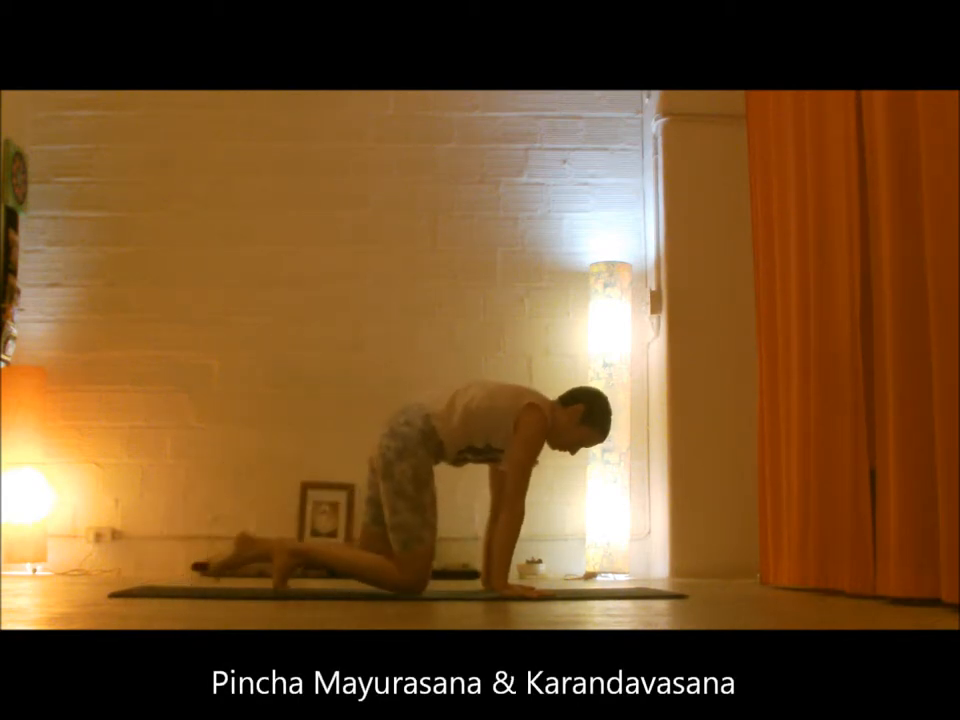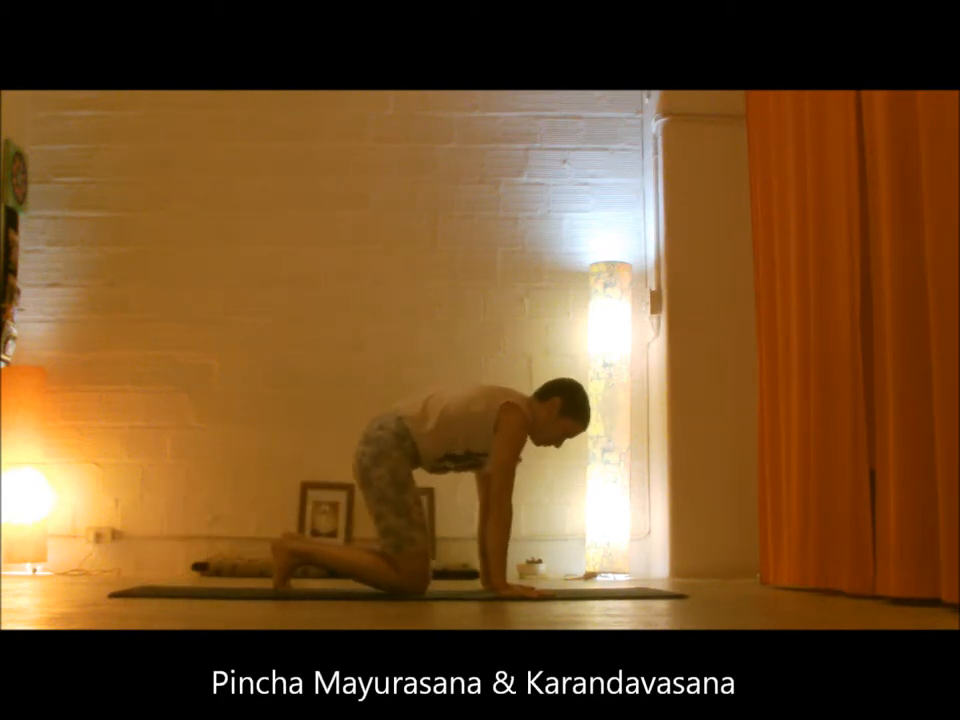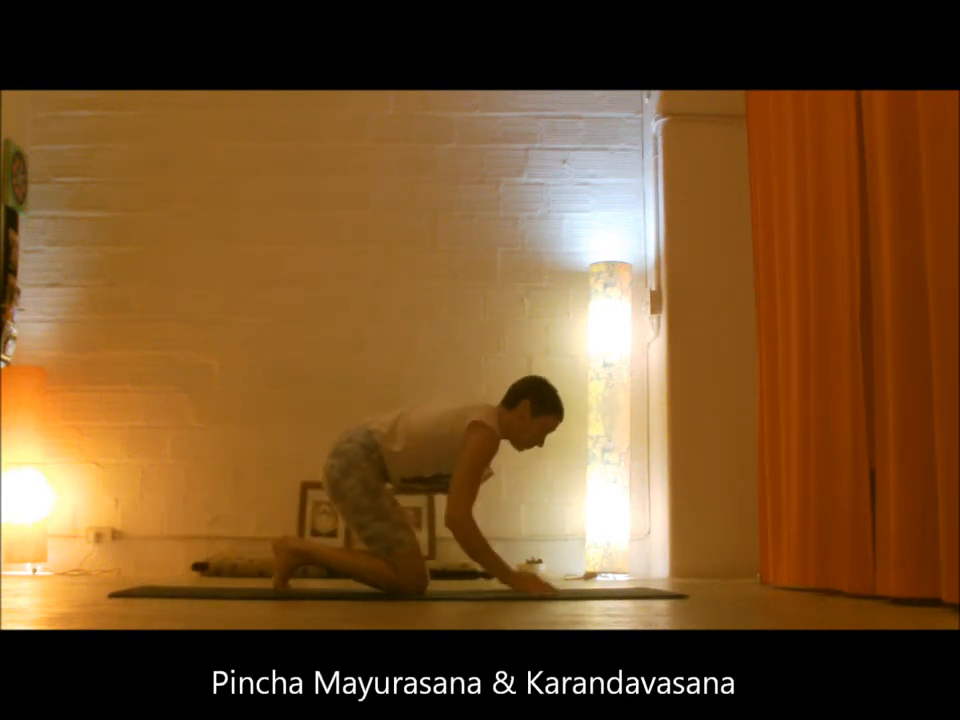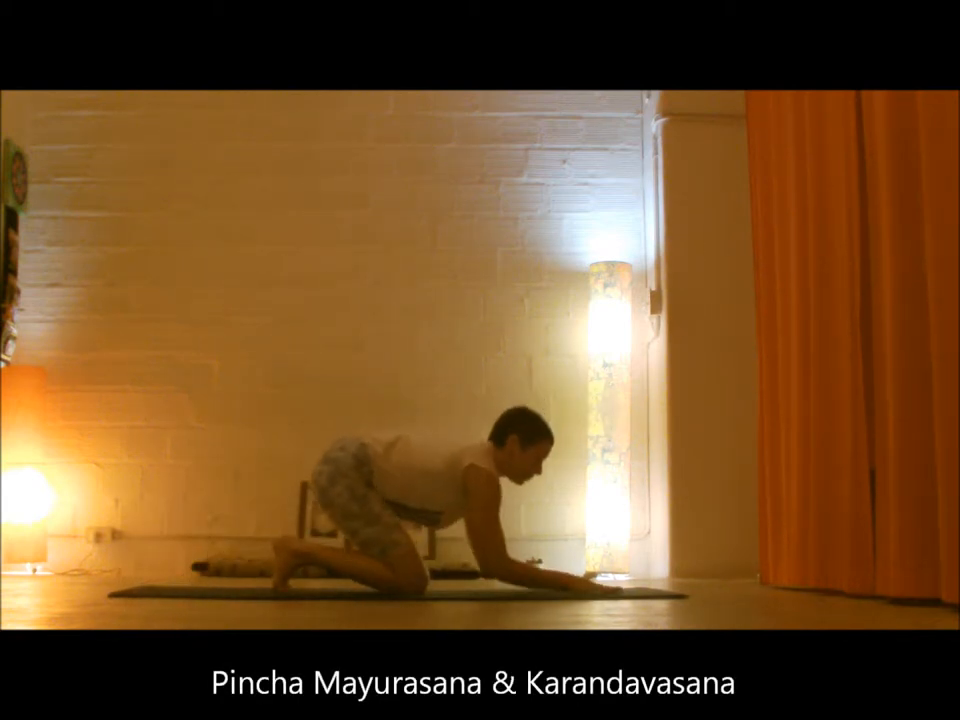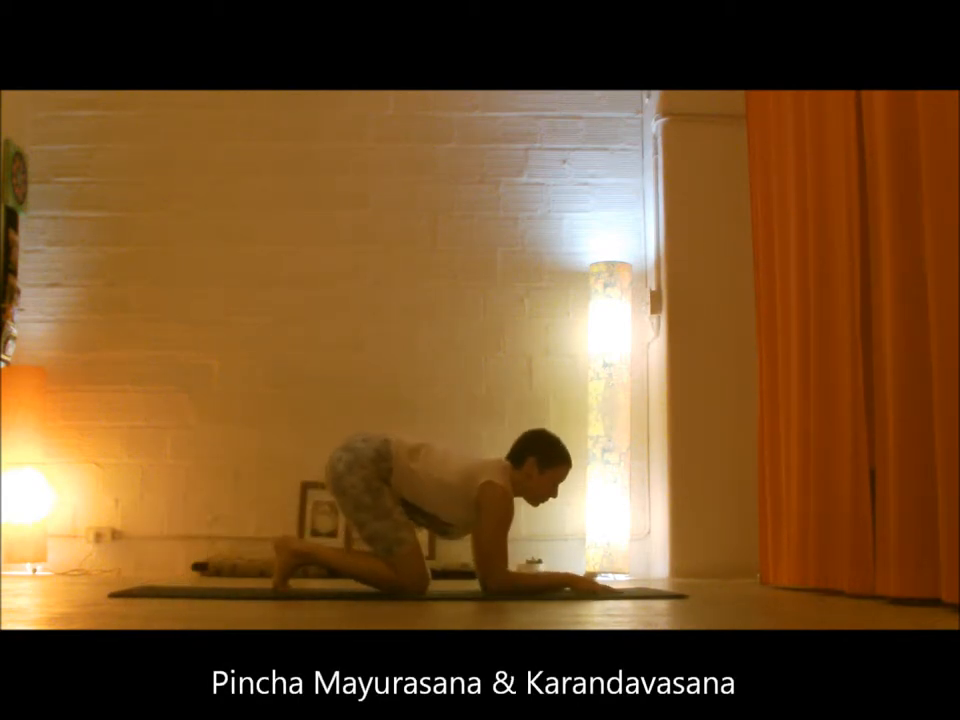
dt=0.4s
person 1, frame 1
left shoulder: (507, 423)
right shoulder: (534, 416)
left elbow: (498, 506)
right elbow: (511, 505)
left wrist: (487, 577)
right wrist: (499, 582)
left hip: (402, 437)
right hip: (408, 448)
left knee: (373, 559)
right knee: (410, 579)
left ankle: (255, 548)
right ankle: (295, 550)
person 1, frame 2
left shoulder: (497, 419)
right shoulder: (517, 416)
left elbow: (488, 507)
right elbow: (499, 504)
left wrist: (489, 578)
right wrist: (500, 583)
left hip: (382, 445)
right hip: (387, 450)
left knee: (409, 567)
right knee: (412, 580)
left ankle: (300, 547)
right ankle: (297, 552)
person 1, frame 3
left shoulder: (476, 427)
right shoulder: (486, 433)
left elbow: (460, 515)
right elbow: (456, 517)
left wrist: (499, 571)
right wrist: (510, 575)
left hip: (355, 458)
right hip: (358, 463)
left knee: (406, 570)
right knee: (411, 582)
left ankle: (299, 551)
right ankle: (298, 551)
person 1, frame 4
left shoulder: (475, 464)
right shoulder: (482, 475)
left elbow: (488, 561)
right elbow: (495, 564)
left wrist: (557, 582)
right wrist: (569, 581)
left hip: (346, 466)
right hip: (345, 472)
left knee: (406, 573)
right knee: (411, 581)
left ankle: (300, 551)
right ankle: (300, 552)
person 1, frame 5
left shoulder: (490, 480)
right shoulder: (498, 493)
left elbow: (488, 577)
right elbow: (495, 580)
left wrist: (557, 581)
right wrist: (568, 579)
left hip: (361, 458)
right hip: (361, 465)
left knee: (408, 575)
right knee: (413, 582)
left ankle: (299, 552)
right ankle: (300, 552)
